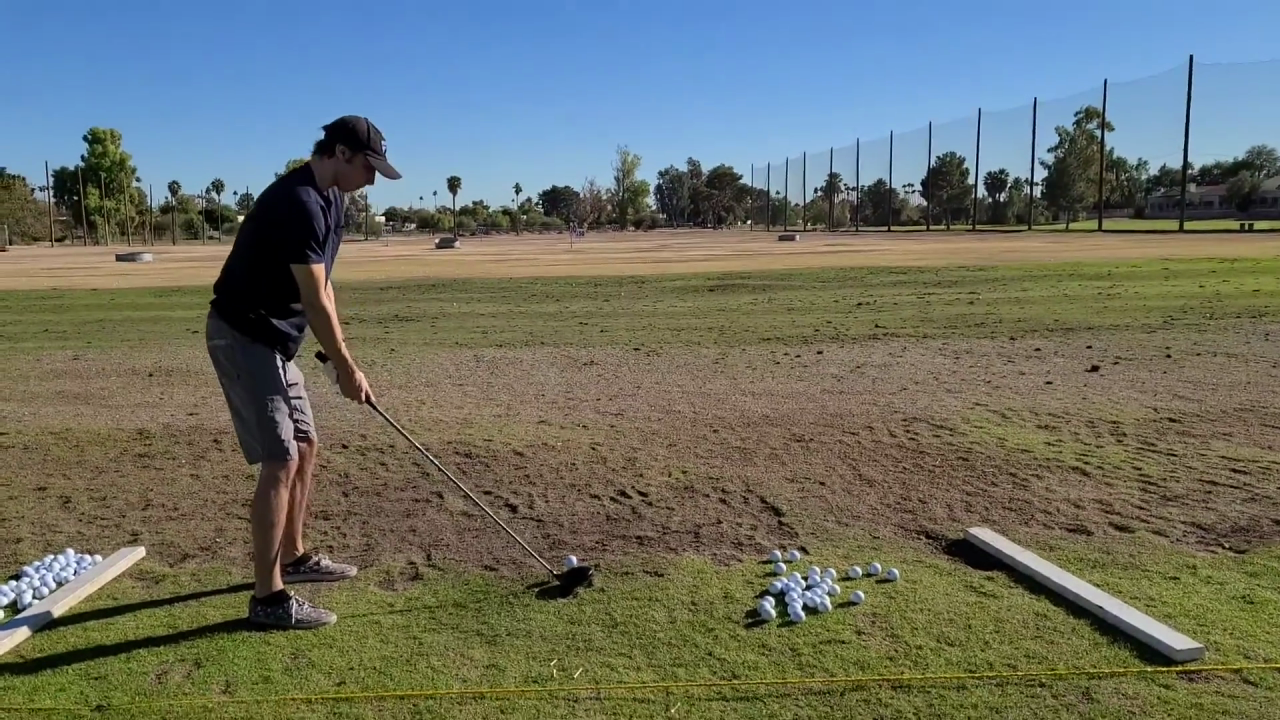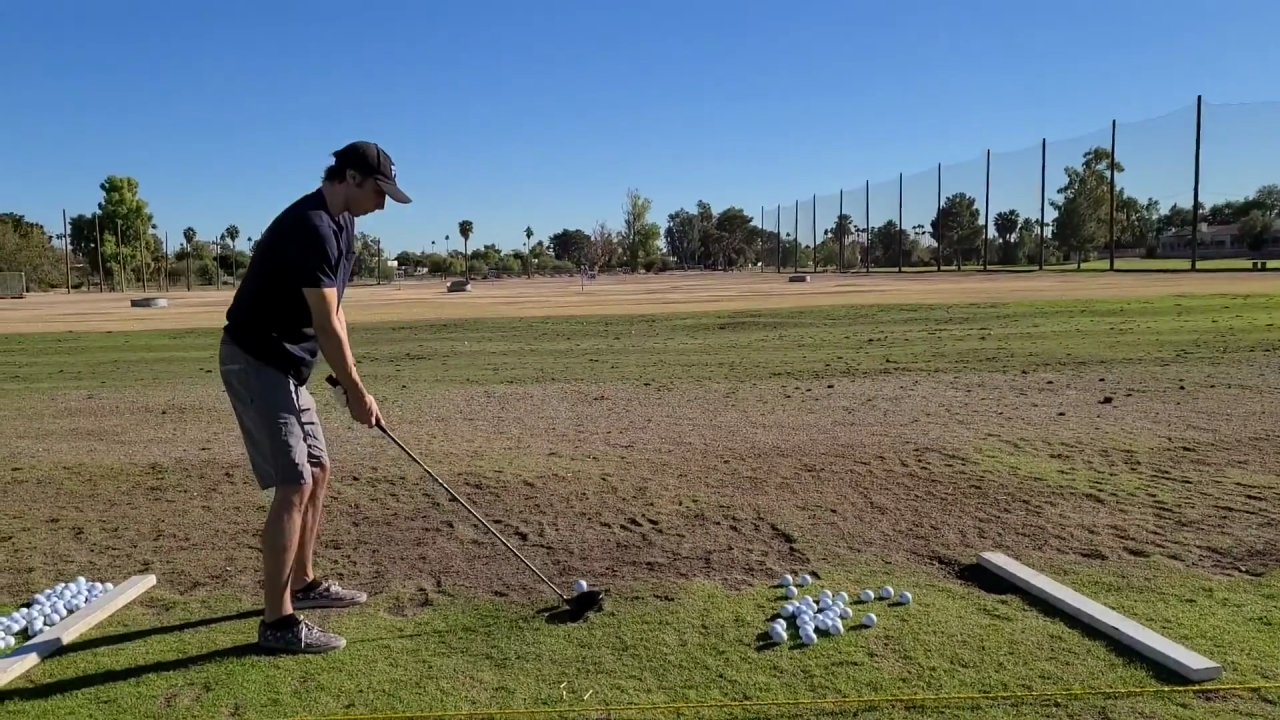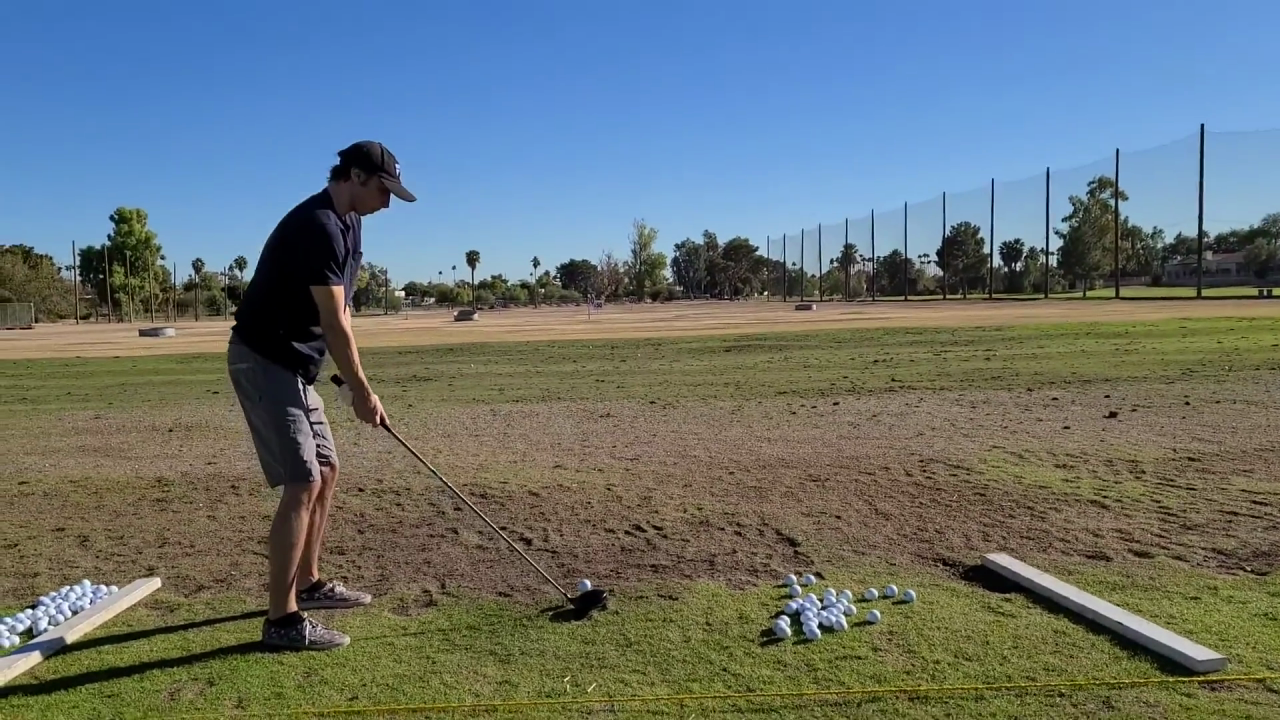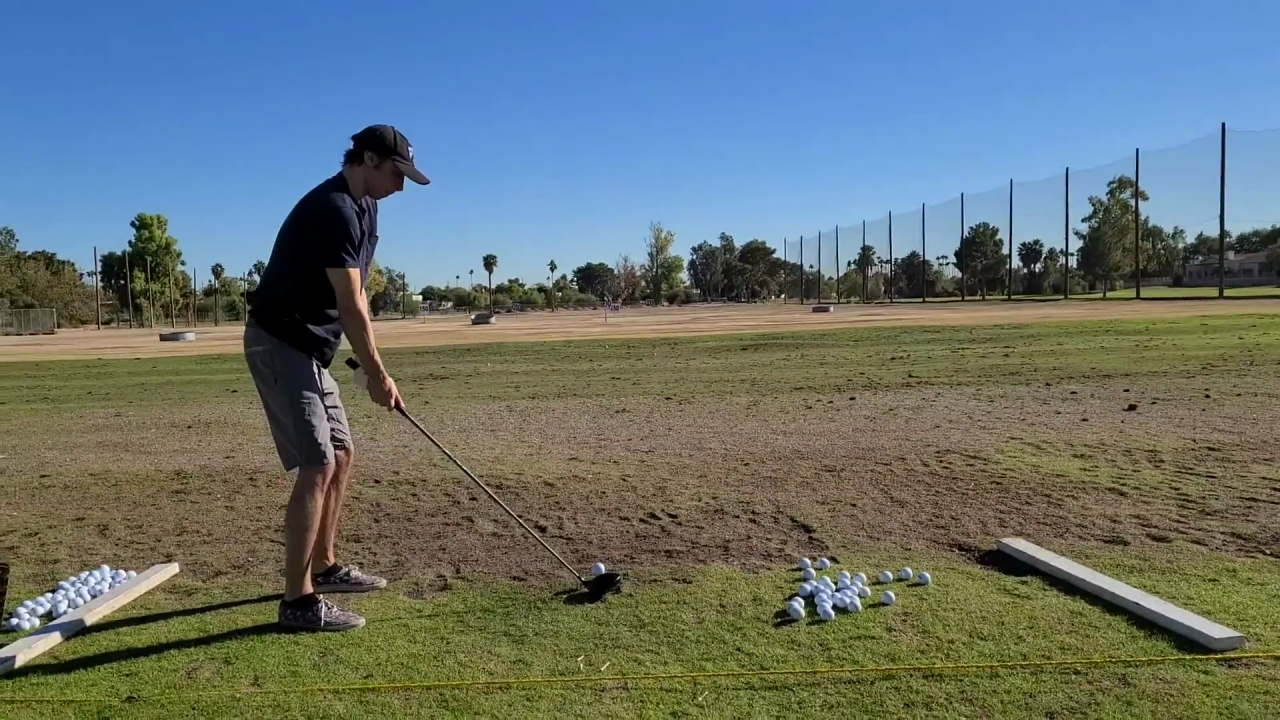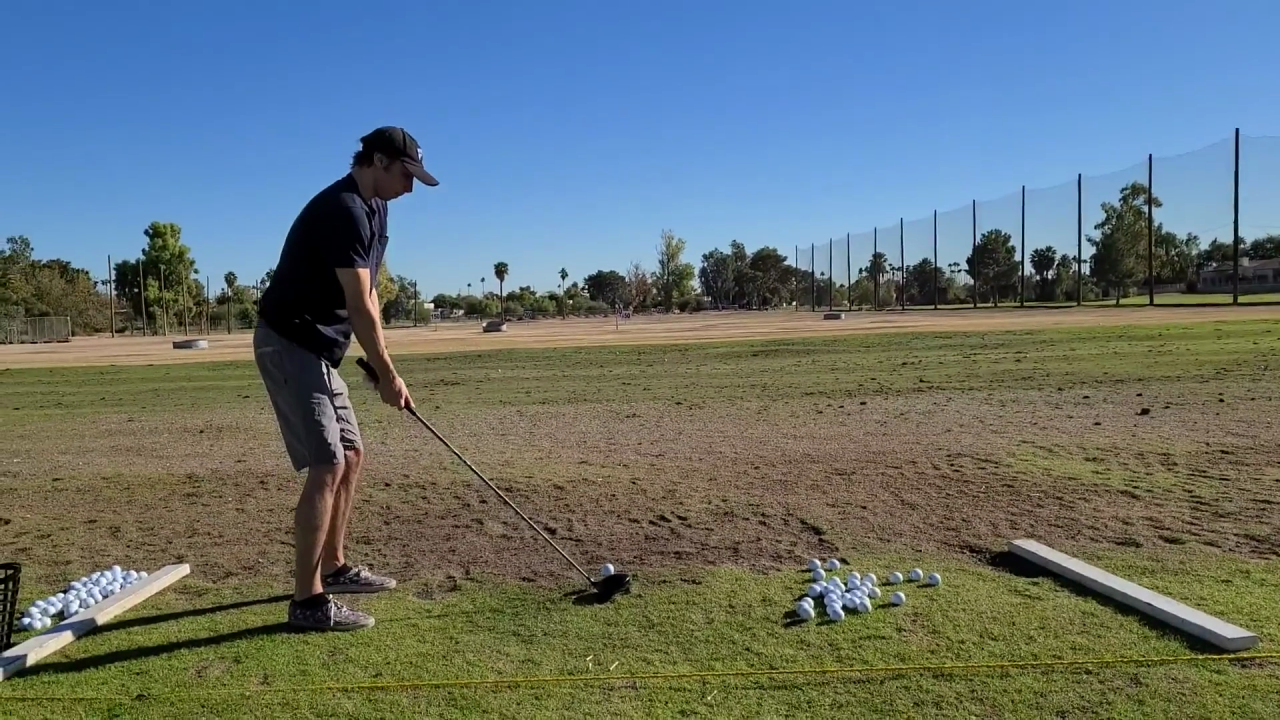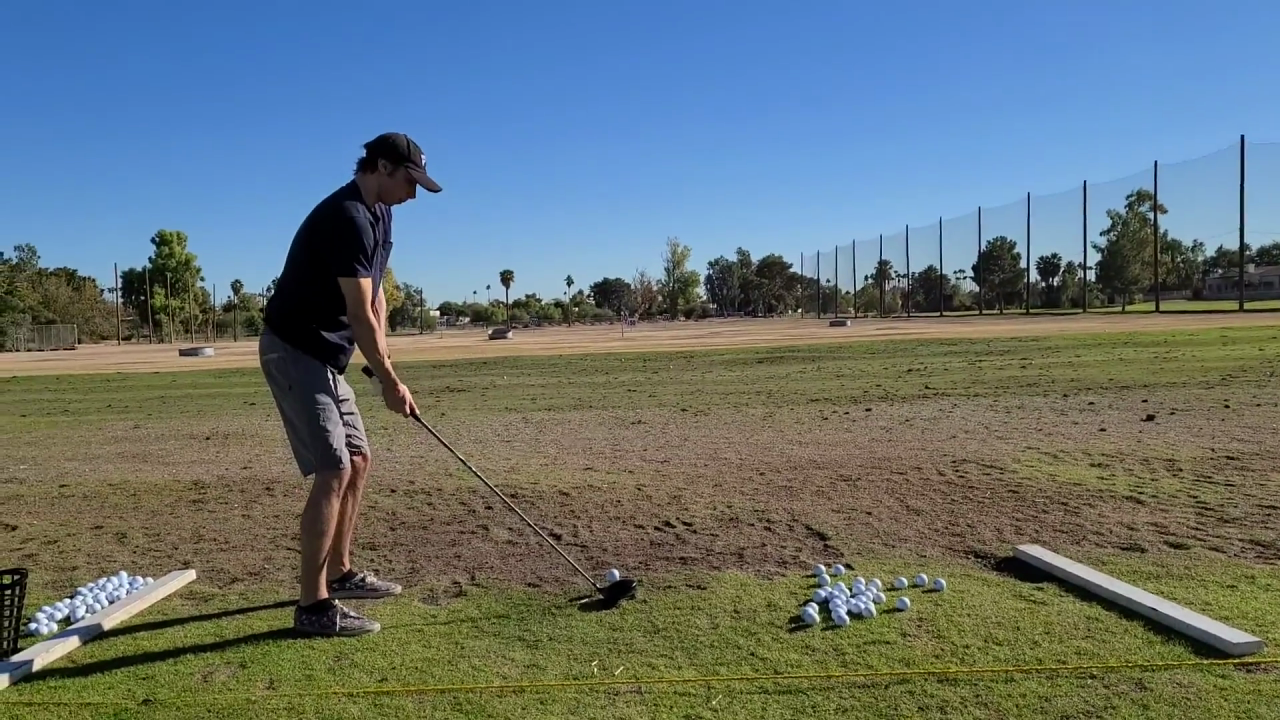
dt=0.3s
person 1, frame 1
left shoulder: (330, 198)
right shoulder: (298, 202)
left elbow: (322, 286)
right elbow: (315, 301)
left wrist: (341, 357)
right wrist: (346, 368)
left hip: (272, 336)
right hip: (244, 336)
left knee: (304, 446)
right knee: (280, 460)
left ankle: (293, 556)
right ankle: (268, 596)
person 1, frame 2
left shoulder: (340, 224)
right shoulder: (311, 227)
left elbow: (333, 311)
right elbow: (326, 325)
left wrist: (348, 381)
right wrist: (357, 392)
left hip: (283, 362)
right hip: (257, 362)
left knee: (317, 471)
right knee: (294, 484)
left ankle: (303, 582)
right ankle: (278, 621)
person 1, frame 3
left shoulder: (347, 223)
right shoulder: (317, 226)
left elbow: (339, 312)
right elbow: (334, 324)
left wrist: (353, 381)
right wrist: (362, 391)
left hip: (292, 362)
right hip: (266, 361)
left knee: (325, 471)
right knee: (302, 483)
left ankle: (308, 583)
right ankle: (282, 618)
person 1, frame 4
left shoulder: (363, 207)
right shoulder: (333, 210)
left elbow: (355, 295)
right elbow: (350, 306)
left wrist: (368, 364)
right wrist: (378, 374)
left hip: (306, 347)
right hip: (282, 346)
left knee: (340, 455)
right knee: (317, 466)
left ankle: (324, 566)
right ankle: (298, 600)
person 1, frame 5
left shoulder: (373, 209)
right shoulder: (342, 210)
left elbow: (366, 295)
right elbow: (359, 306)
left wrist: (378, 363)
right wrist: (388, 373)
left hip: (316, 347)
right hip: (291, 345)
left knee: (350, 456)
right knee: (326, 466)
left ankle: (333, 567)
right ankle: (308, 600)
person 1, frame 6
left shoulder: (378, 215)
right shoulder: (348, 219)
left elbow: (374, 296)
right elbow: (360, 315)
left wrist: (384, 360)
right wrist: (390, 381)
left hip: (322, 354)
right hip: (296, 353)
left knee: (357, 461)
right knee: (333, 471)
left ankle: (339, 572)
right ankle: (314, 605)
